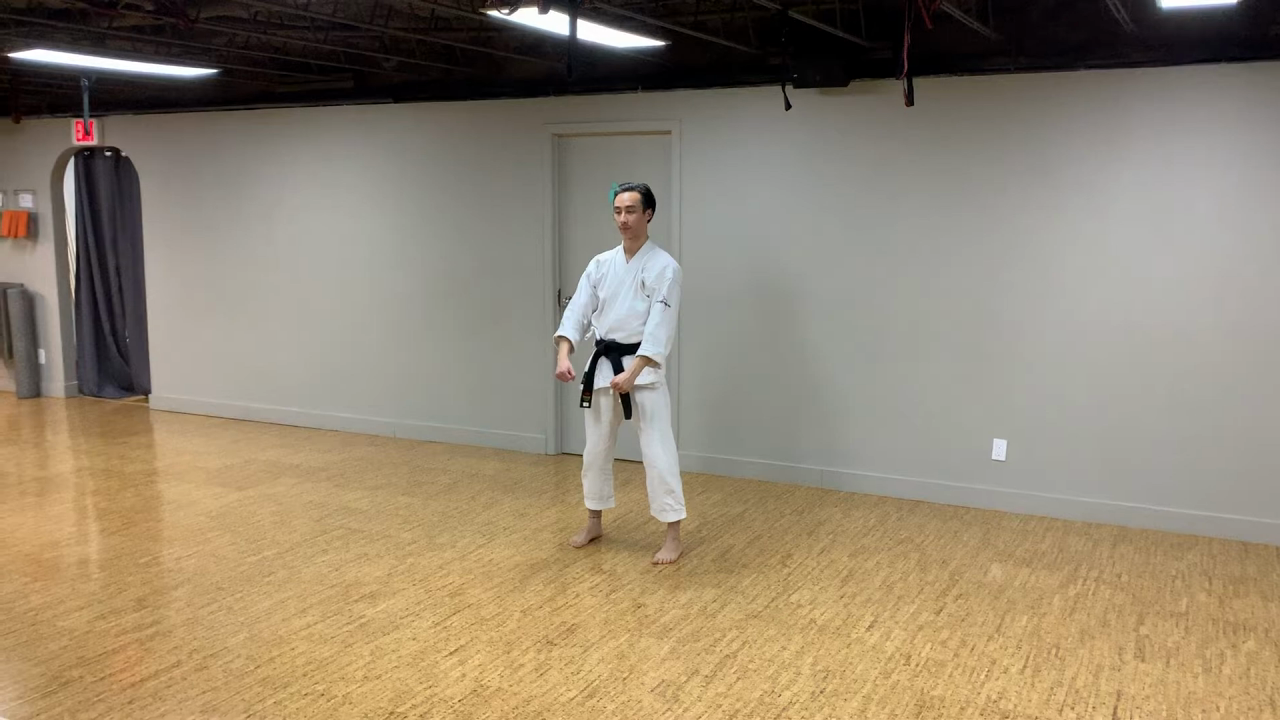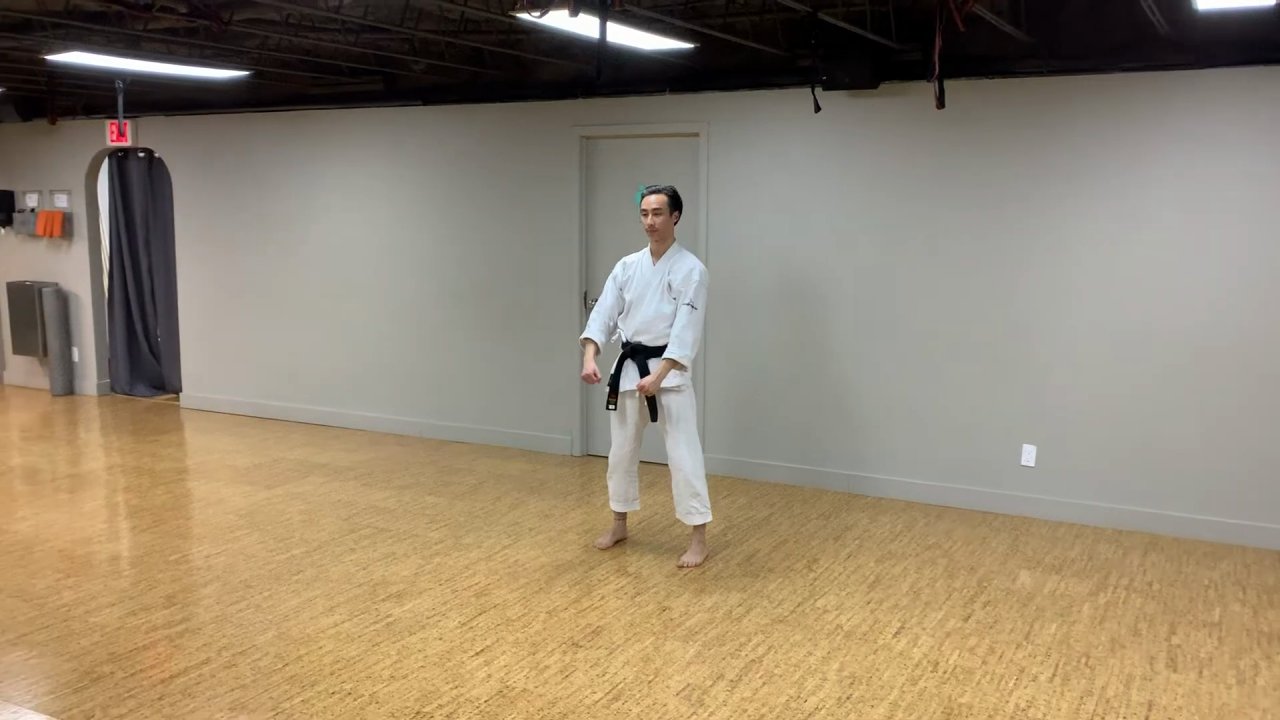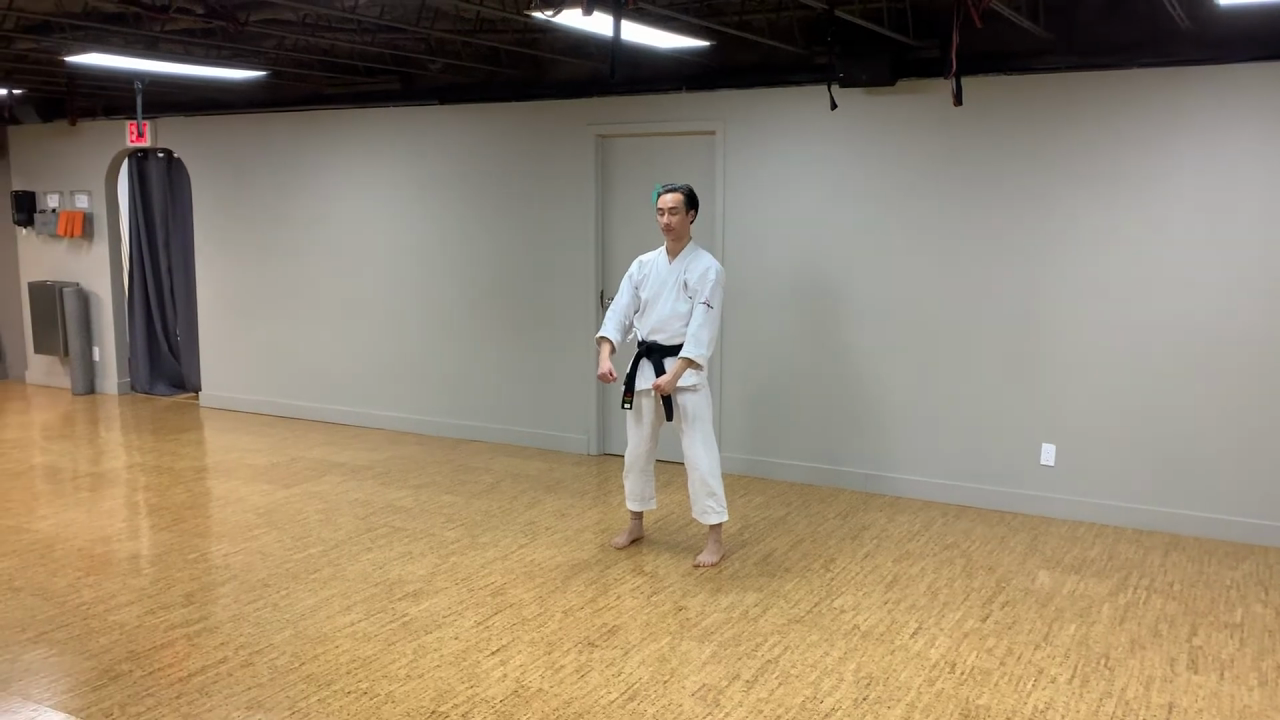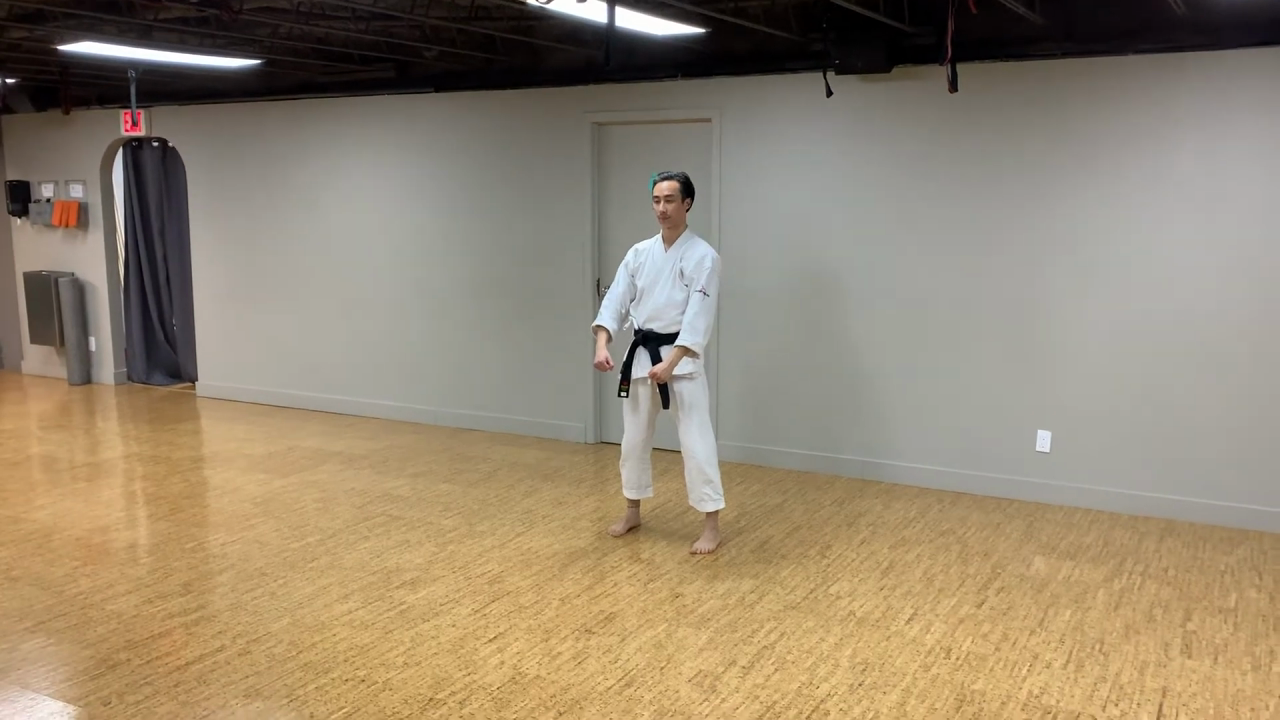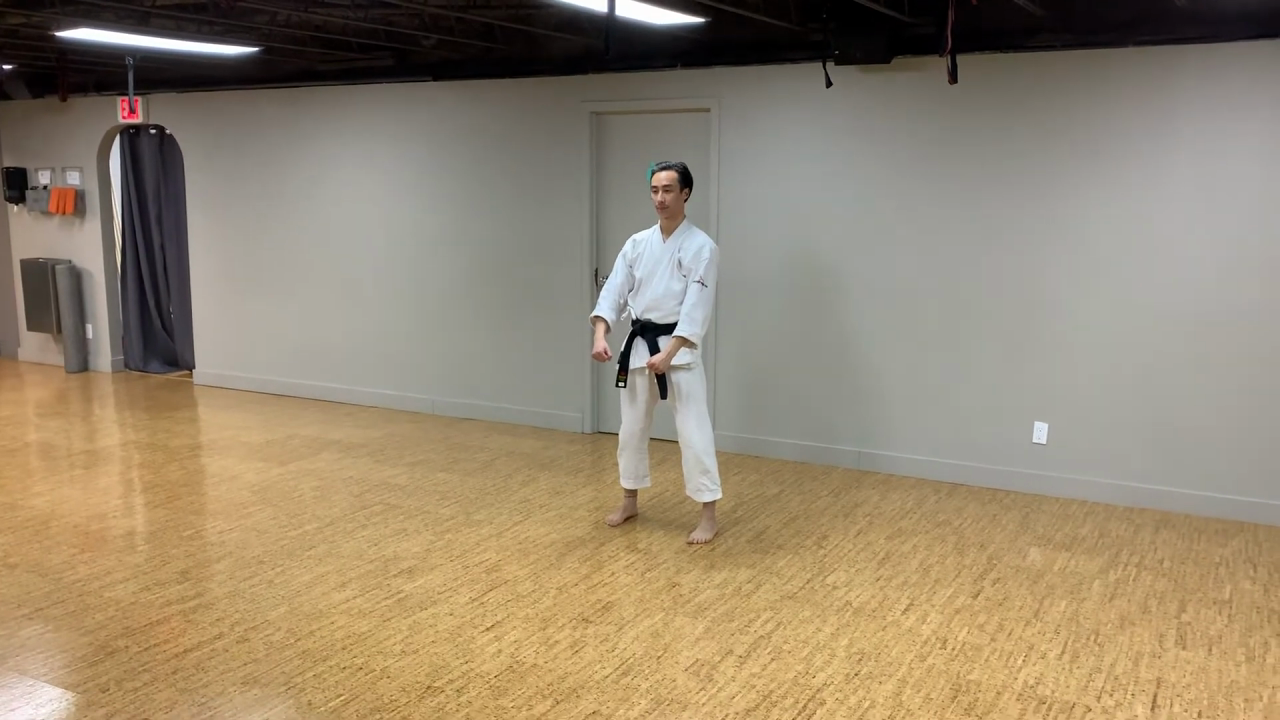
dt=0.5s
person 1, frame 1
left shoulder: (664, 267)
right shoulder: (601, 264)
left elbow: (660, 328)
right elbow: (578, 311)
left wrist: (632, 373)
right wrist: (563, 355)
left hip: (643, 367)
right hip: (602, 365)
left knee: (657, 451)
right knee: (596, 447)
left ankle: (673, 535)
right ankle: (594, 522)
person 1, frame 2
left shoulder: (690, 270)
right shoulder: (627, 266)
left elbow: (686, 331)
right elbow: (604, 314)
left wrist: (658, 376)
right wrist: (589, 358)
left hip: (669, 371)
right hip: (627, 368)
left knee: (683, 454)
right knee: (621, 450)
left ankle: (698, 538)
right ankle: (619, 524)
person 1, frame 3
left shoulder: (707, 268)
right shoulder: (643, 265)
left elbow: (703, 330)
right elbow: (619, 313)
left wrist: (674, 375)
right wrist: (605, 357)
left hip: (685, 369)
right hip: (643, 366)
left knee: (699, 453)
right knee: (638, 449)
left ankle: (715, 537)
right ankle: (636, 523)
person 1, frame 4
left shoulder: (703, 256)
right shoulder: (639, 253)
left elbow: (699, 318)
right elbow: (616, 302)
left wrist: (670, 363)
right wrist: (602, 346)
left hip: (682, 358)
right hip: (640, 355)
left knee: (696, 440)
right knee: (634, 437)
left ankle: (711, 524)
right ankle: (633, 511)
person 1, frame 5
left shoulder: (701, 247)
right shoulder: (637, 243)
left elbow: (697, 308)
right elbow: (614, 292)
left wrist: (668, 353)
right wrist: (600, 336)
left hip: (679, 347)
right hip: (637, 345)
left knee: (693, 430)
right knee: (632, 426)
left ankle: (708, 514)
right ankle: (629, 501)
